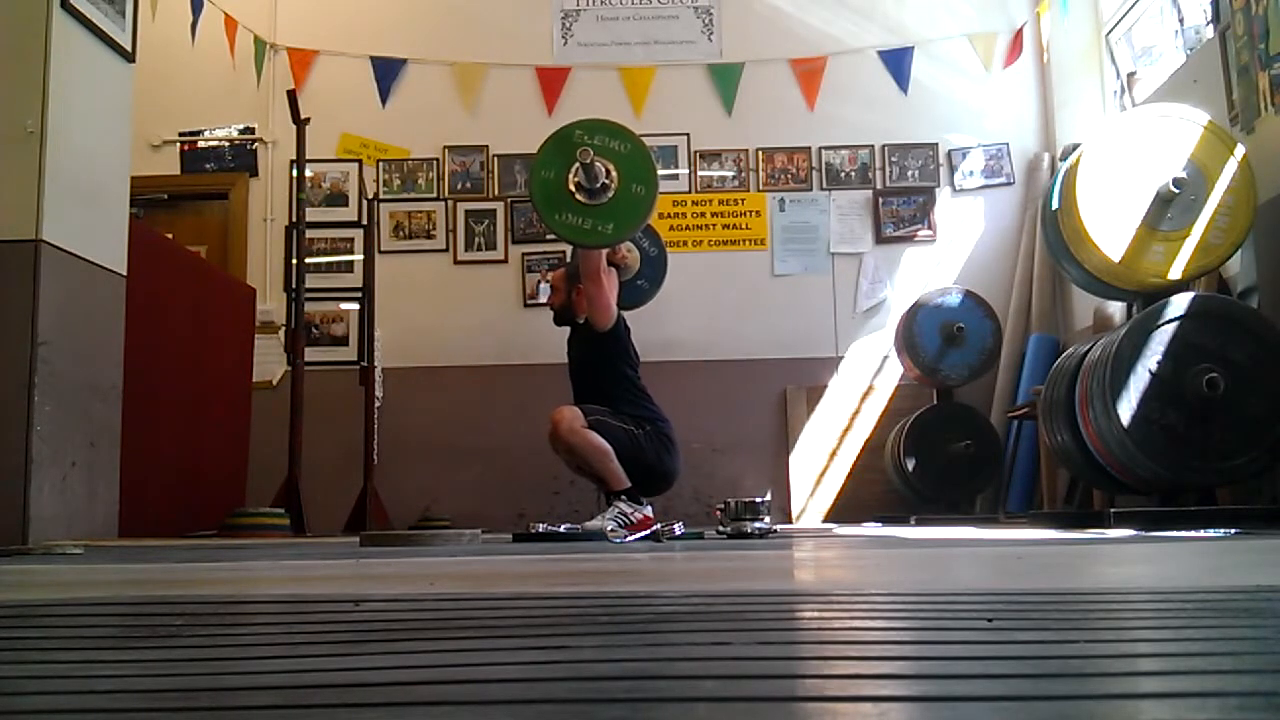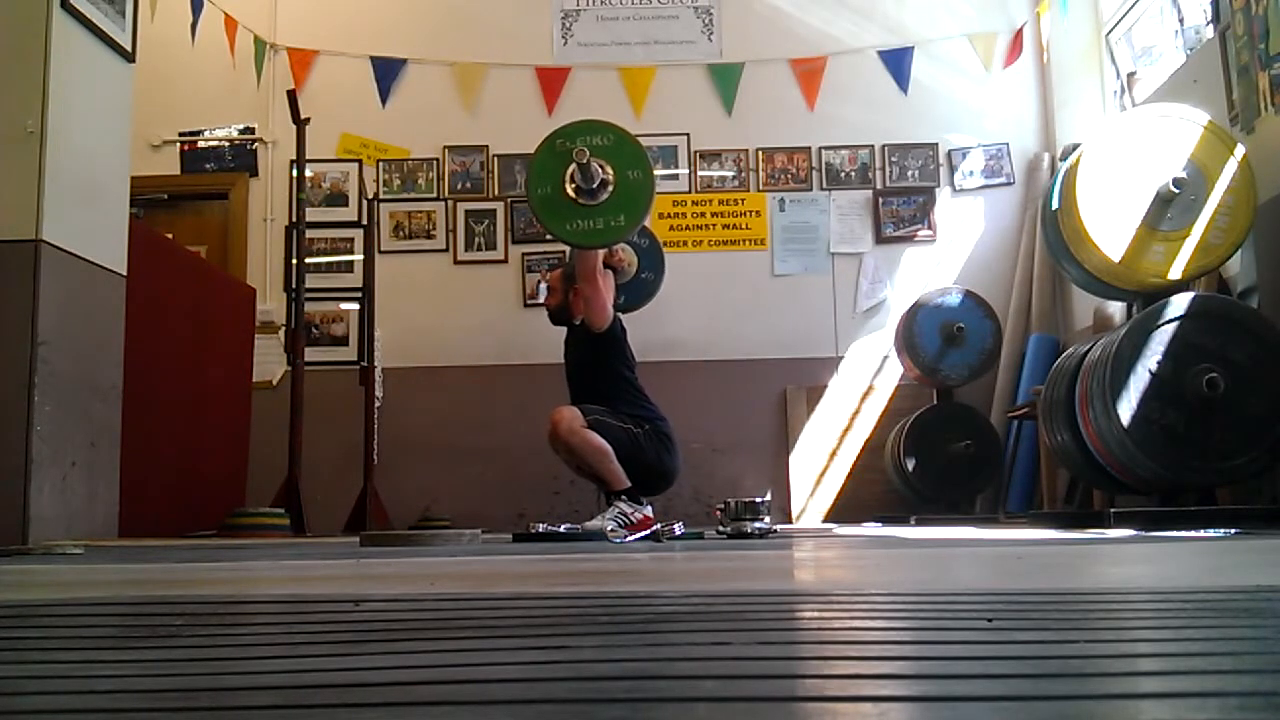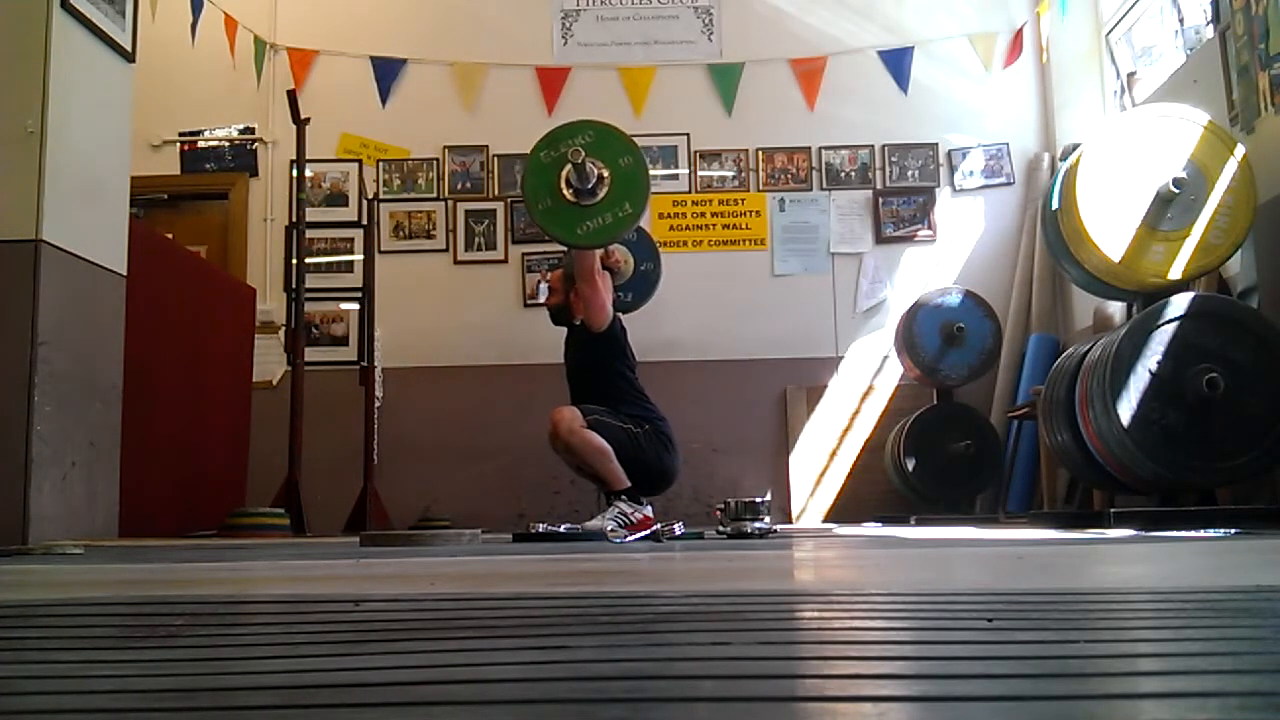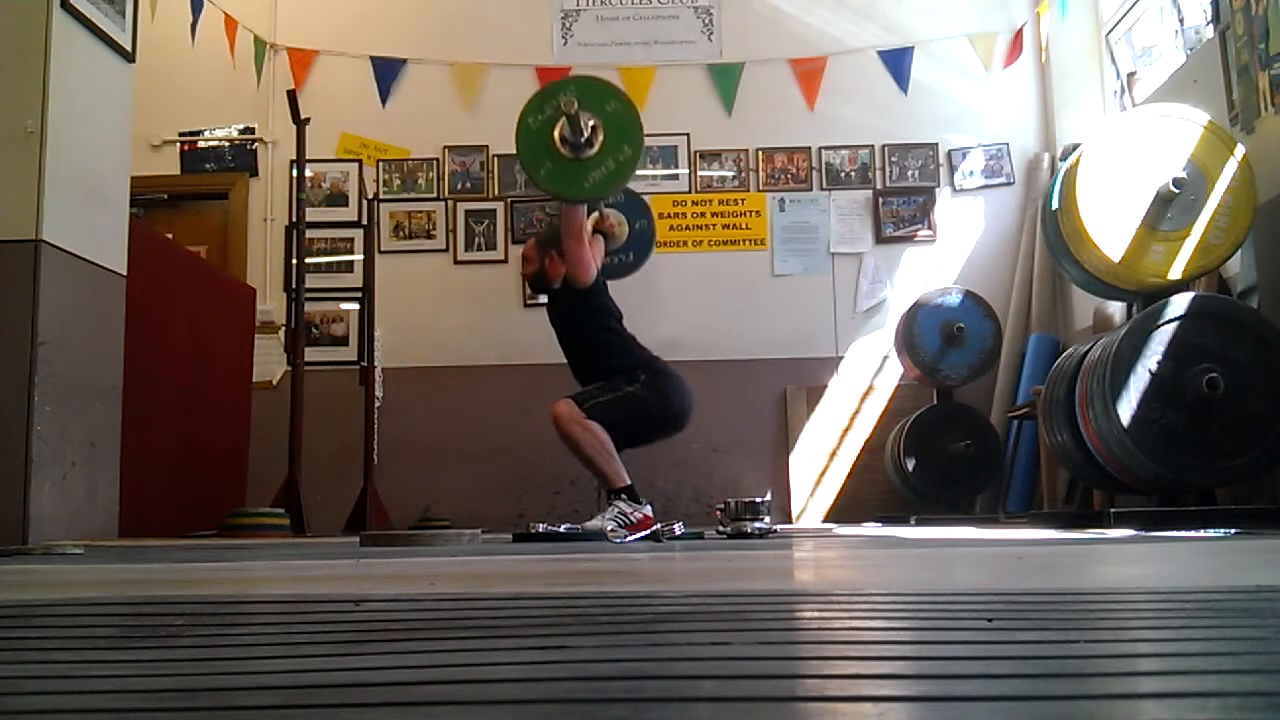
dt=0.4s
person 1, frame 1
left shoulder: (602, 327)
right shoulder: (584, 330)
left elbow: (593, 275)
right elbow: (604, 278)
right wrist: (611, 260)
left hip: (654, 451)
right hip: (642, 451)
left knee: (565, 421)
right knee: (563, 436)
left ankle: (631, 506)
right ankle: (626, 503)
person 1, frame 2
left shoulder: (598, 328)
right shoulder: (581, 330)
left elbow: (589, 277)
right elbow: (601, 279)
right wrist: (608, 265)
left hip: (653, 450)
right hip: (642, 452)
left knee: (565, 421)
right knee: (562, 437)
left ankle: (631, 505)
right ankle: (626, 503)
person 1, frame 3
left shoulder: (598, 329)
right shoulder: (582, 332)
left elbow: (588, 279)
right elbow: (598, 279)
right wrist: (607, 266)
left hip: (653, 451)
right hip: (646, 453)
left knee: (565, 420)
right knee: (563, 435)
left ankle: (631, 506)
right ankle: (627, 503)
person 1, frame 4
left shoulder: (578, 286)
right shoulder: (565, 295)
left elbow: (575, 234)
right elbow: (594, 254)
right wrist: (599, 230)
left hip: (658, 392)
right hip: (659, 396)
left knee: (567, 413)
right knee: (583, 429)
left ankle: (630, 505)
right ankle: (627, 504)
